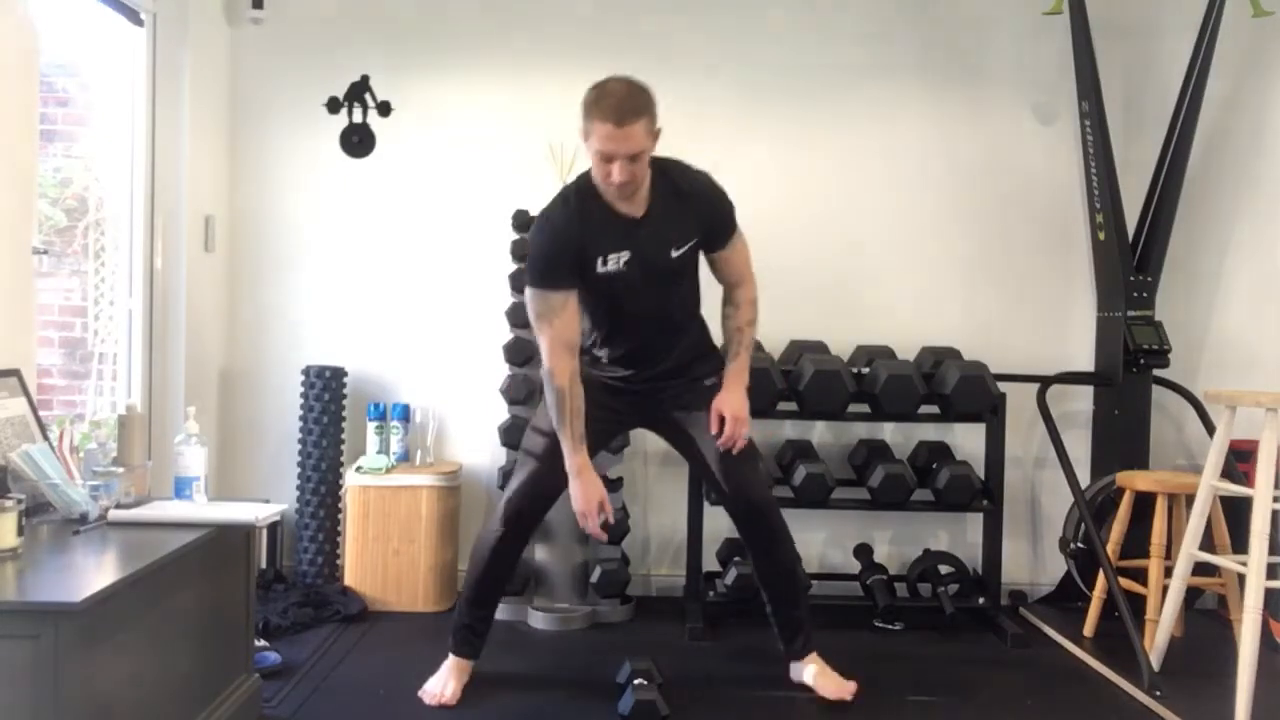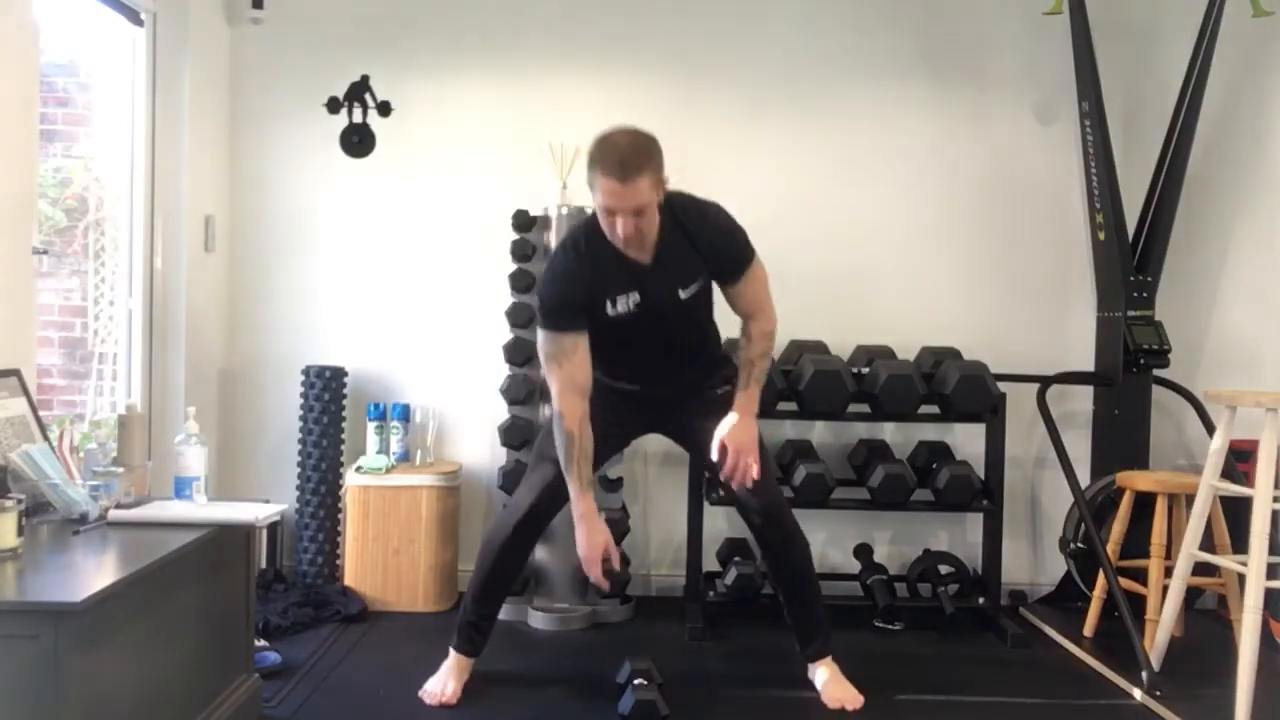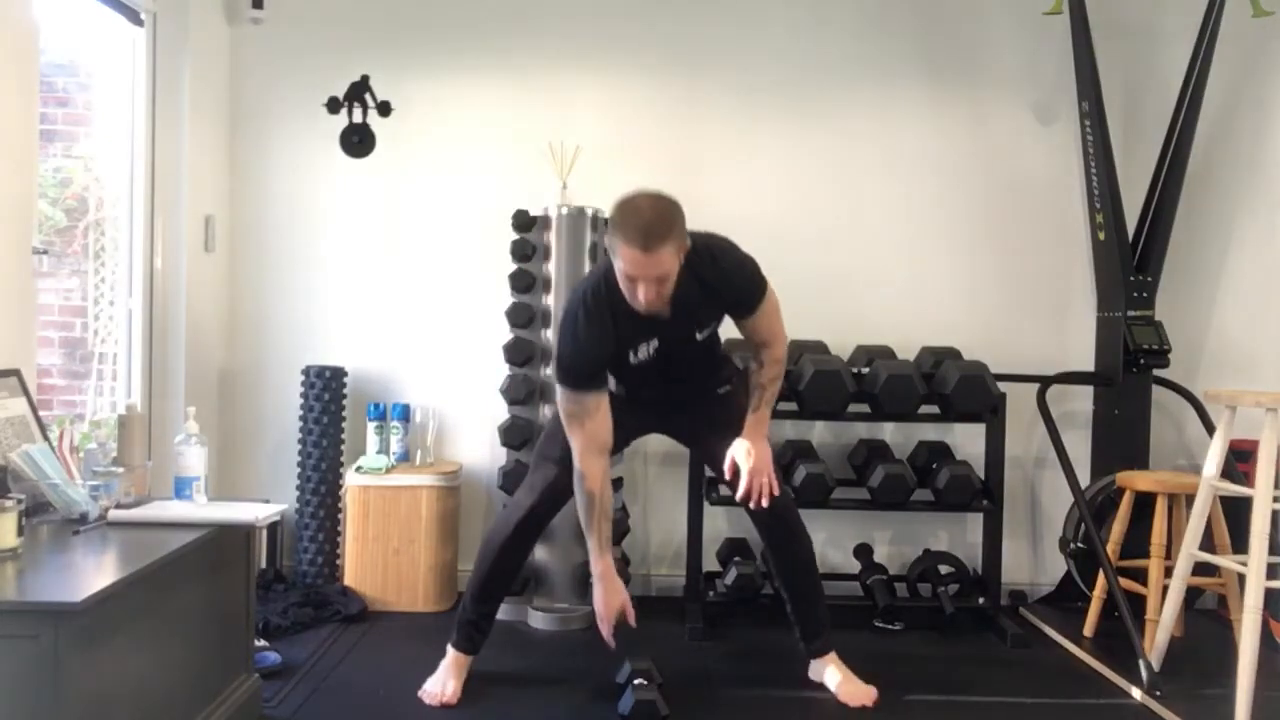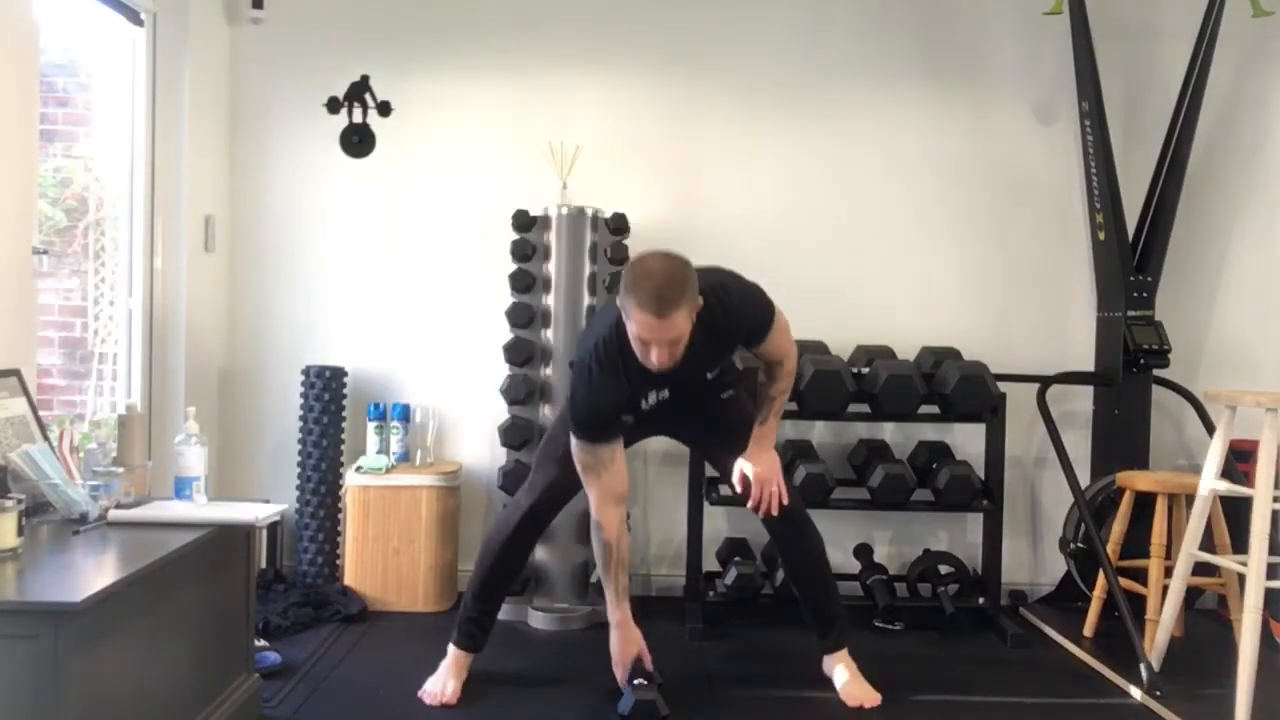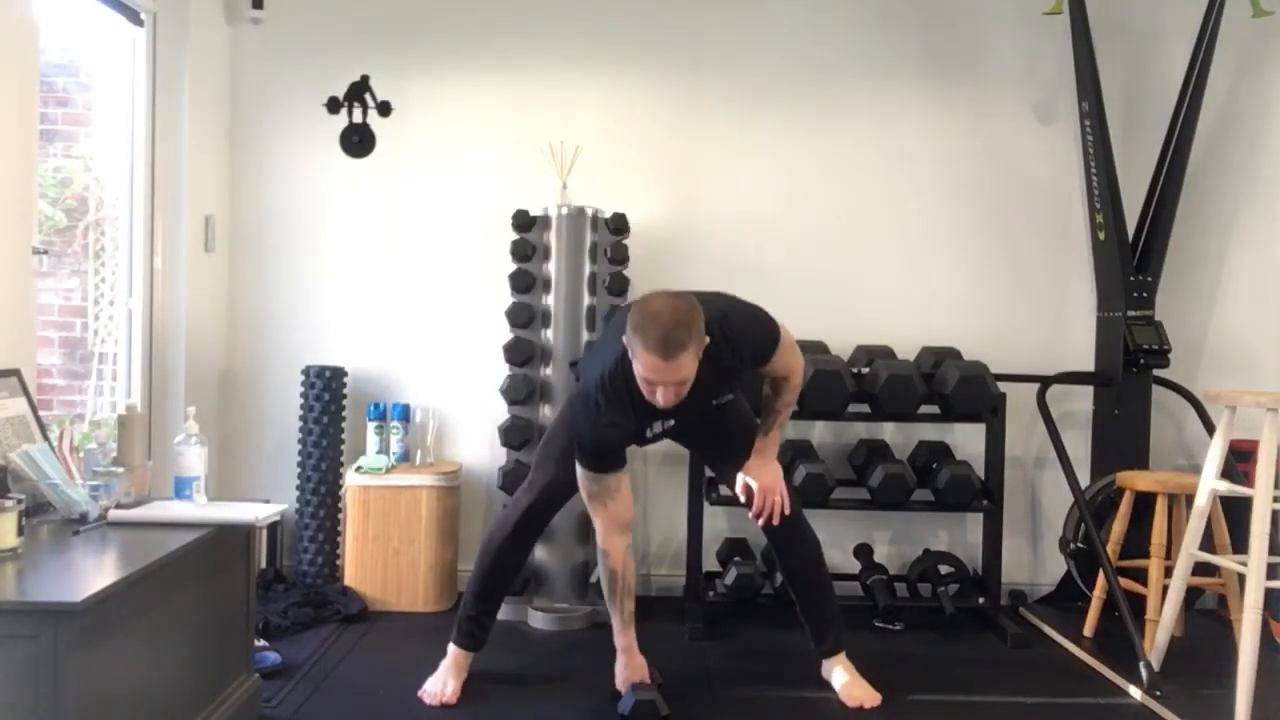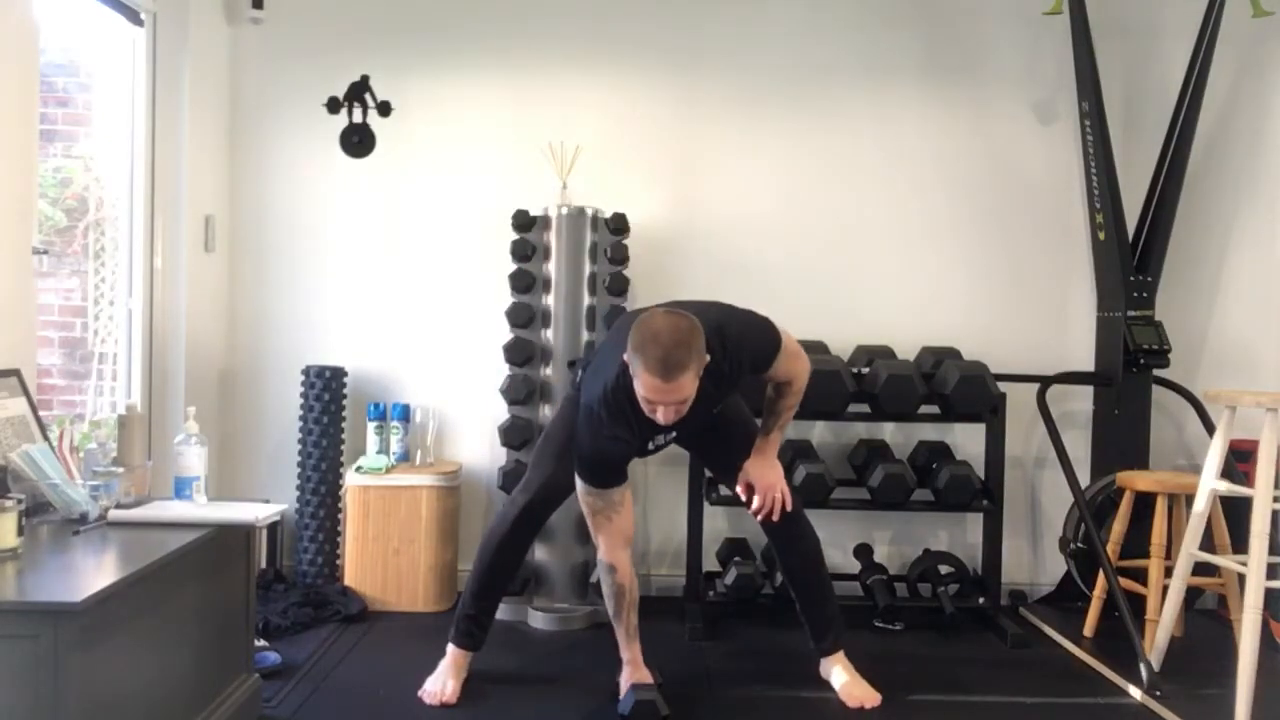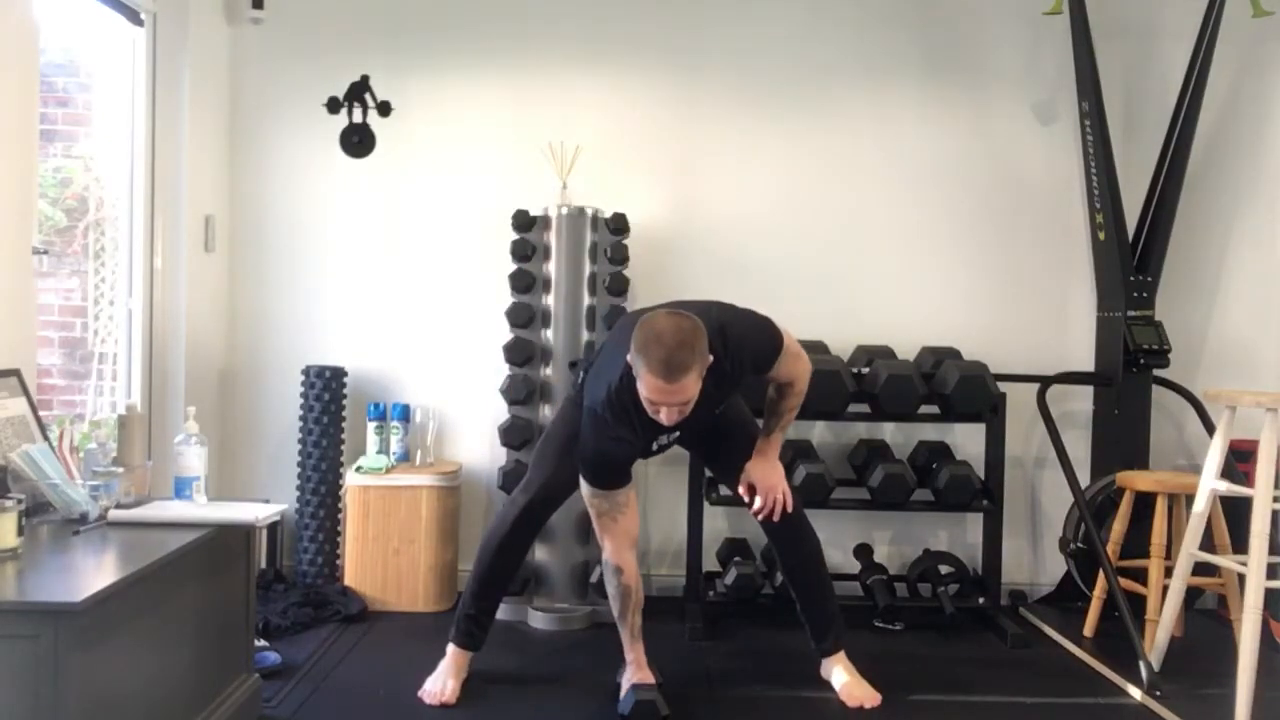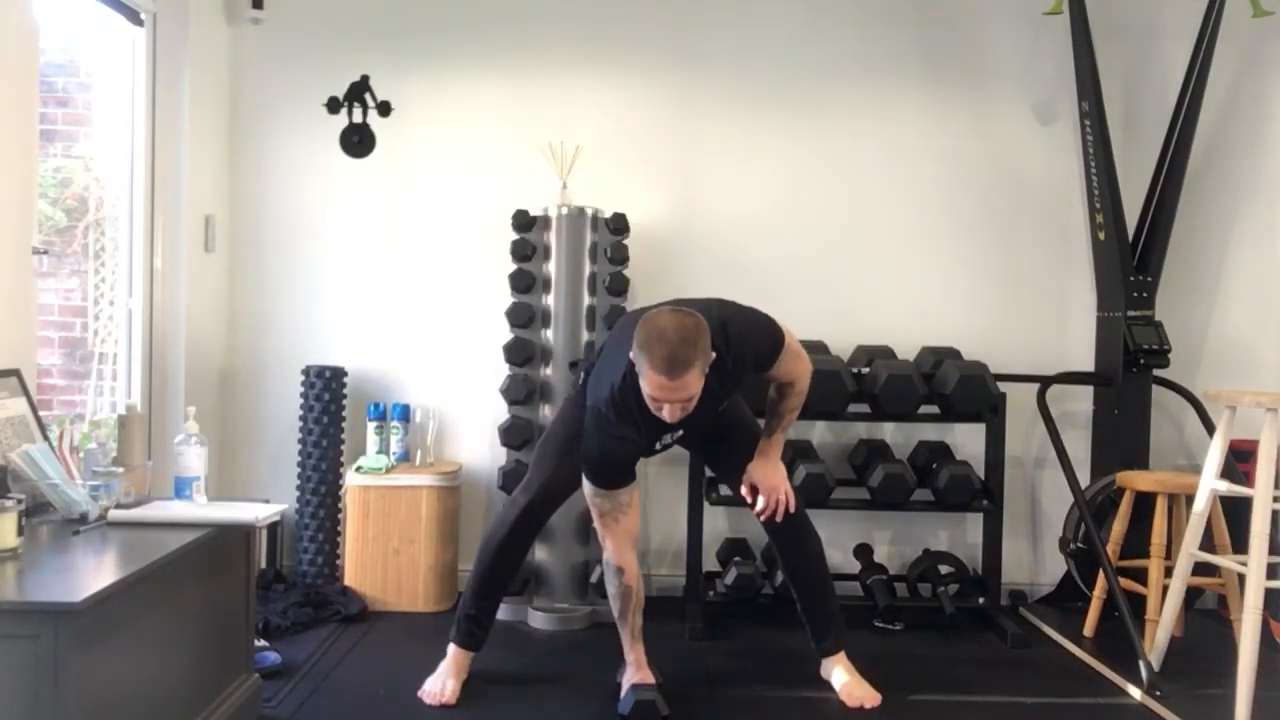
dt=0.2s
person 1, frame 1
left shoulder: (697, 195)
right shoulder: (559, 227)
left elbow: (740, 288)
right elbow: (558, 354)
left wrist: (734, 383)
right wrist: (579, 466)
left hip: (688, 375)
right hip: (599, 378)
left knee: (754, 502)
right knee: (518, 505)
left ankle: (803, 655)
right ankle: (461, 655)
person 1, frame 2
left shoulder: (708, 227)
right shoulder: (570, 267)
left elbow: (759, 319)
right elbow: (570, 397)
left wrist: (744, 414)
right wrist: (585, 514)
left hip: (702, 386)
right hip: (612, 391)
left knee: (768, 510)
right knee: (525, 510)
left ankle: (820, 660)
right ankle: (461, 654)
person 1, frame 3
left shoulder: (723, 265)
right shoulder: (587, 315)
left elbow: (771, 345)
right elbow: (589, 457)
left wrist: (754, 433)
right wrist: (603, 574)
left hip: (704, 391)
right hip: (613, 398)
left knee: (772, 505)
right knee: (528, 507)
left ankle: (823, 657)
right ankle: (459, 655)
person 1, frame 4
left shoulder: (734, 301)
right shoulder: (598, 365)
left elbow: (781, 359)
right elbow: (607, 509)
left wrist: (760, 444)
right wrist: (620, 621)
left hip: (708, 396)
right hip: (620, 411)
left knee: (780, 506)
right knee: (532, 505)
left ankle: (835, 654)
right ankle: (460, 654)
person 1, frame 5
left shoulder: (739, 327)
right shoulder: (603, 394)
left elbow: (788, 370)
right elbow: (613, 535)
left wrist: (763, 454)
right wrist: (626, 649)
left hip: (710, 402)
right hip: (621, 409)
left knee: (778, 510)
right knee: (531, 505)
left ankle: (834, 658)
right ankle: (459, 654)
person 1, frame 6
left shoulder: (739, 336)
right shoulder: (603, 409)
left elbow: (794, 369)
right elbow: (614, 550)
left wrist: (765, 452)
right wrist: (631, 662)
left hip: (711, 404)
right hip: (614, 401)
left knee: (778, 506)
right knee: (529, 504)
left ankle: (833, 657)
right ankle: (458, 654)
person 1, frame 7
left shoulder: (740, 336)
right shoulder: (606, 411)
left elbow: (795, 371)
right elbow: (618, 550)
left wrist: (766, 452)
right wrist: (635, 662)
right hip: (606, 393)
left knee: (778, 506)
right knee: (530, 503)
left ankle: (833, 658)
right ankle: (458, 654)
person 1, frame 8
left shoulder: (742, 333)
right shoulder: (610, 410)
left elbow: (796, 372)
right elbow: (619, 550)
left wrist: (768, 454)
right wrist: (635, 663)
right hip: (601, 391)
left knee: (780, 504)
right knee: (531, 503)
left ankle: (833, 658)
right ankle: (458, 654)
